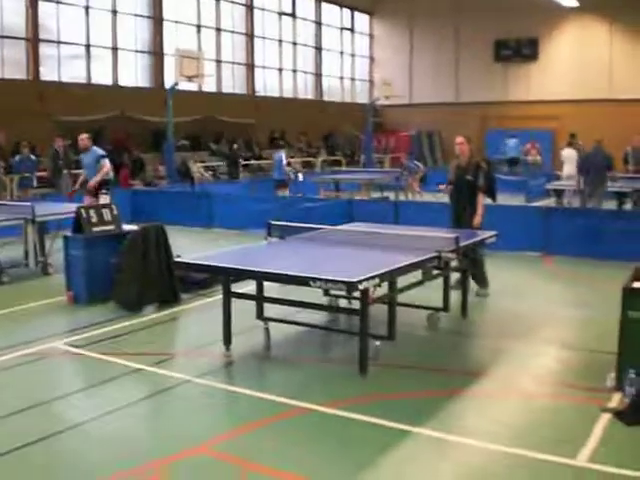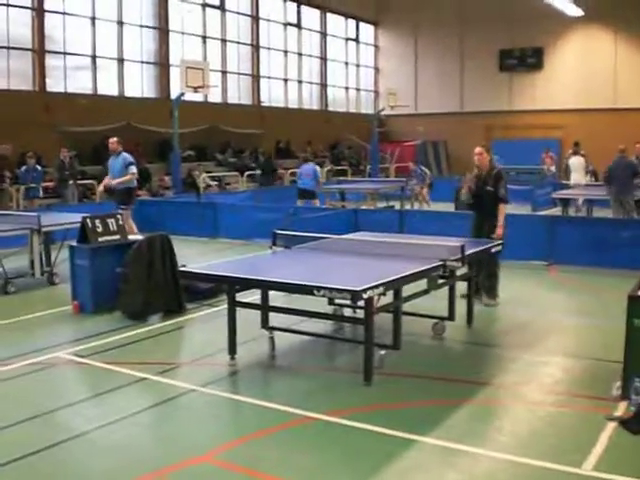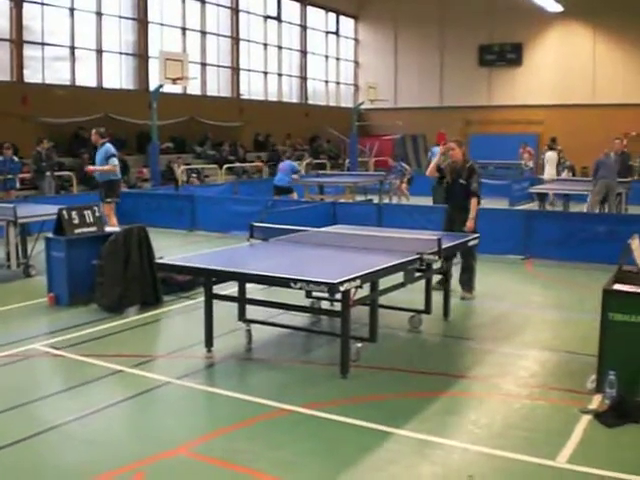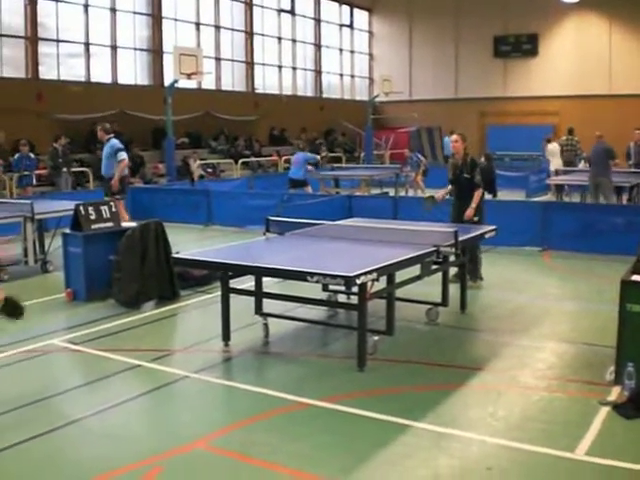
dt=0.7s
person 1, frame 1
left shoulder: (477, 166)
right shoulder: (454, 166)
left elbow: (481, 192)
left wrist: (479, 214)
right wrist: (447, 188)
left hip: (471, 212)
right hip: (456, 211)
left knee: (473, 248)
left ankle: (482, 284)
person 1, frame 2
left shoulder: (497, 175)
right shoulder: (474, 176)
left elbow: (502, 202)
right elbow: (467, 199)
left wrist: (500, 225)
right wrist: (466, 187)
left hip: (492, 222)
right hip: (478, 220)
left knee: (490, 258)
left ankle: (491, 294)
right ankle: (476, 289)
person 1, frame 3
left shoulder: (471, 169)
right shoulder: (448, 167)
left elbow: (474, 196)
right elbow: (430, 173)
left wrist: (472, 218)
right wrist: (439, 155)
left hip: (465, 215)
right hip: (451, 212)
left knee: (467, 252)
left ankle: (468, 288)
right ankle: (445, 280)
person 1, frame 4
left shoulder: (472, 162)
right shoulder: (452, 163)
left elbow: (479, 188)
left wrist: (472, 207)
right wrist: (443, 193)
left hip: (472, 206)
right hip: (458, 204)
left knee: (472, 243)
left ankle: (475, 277)
